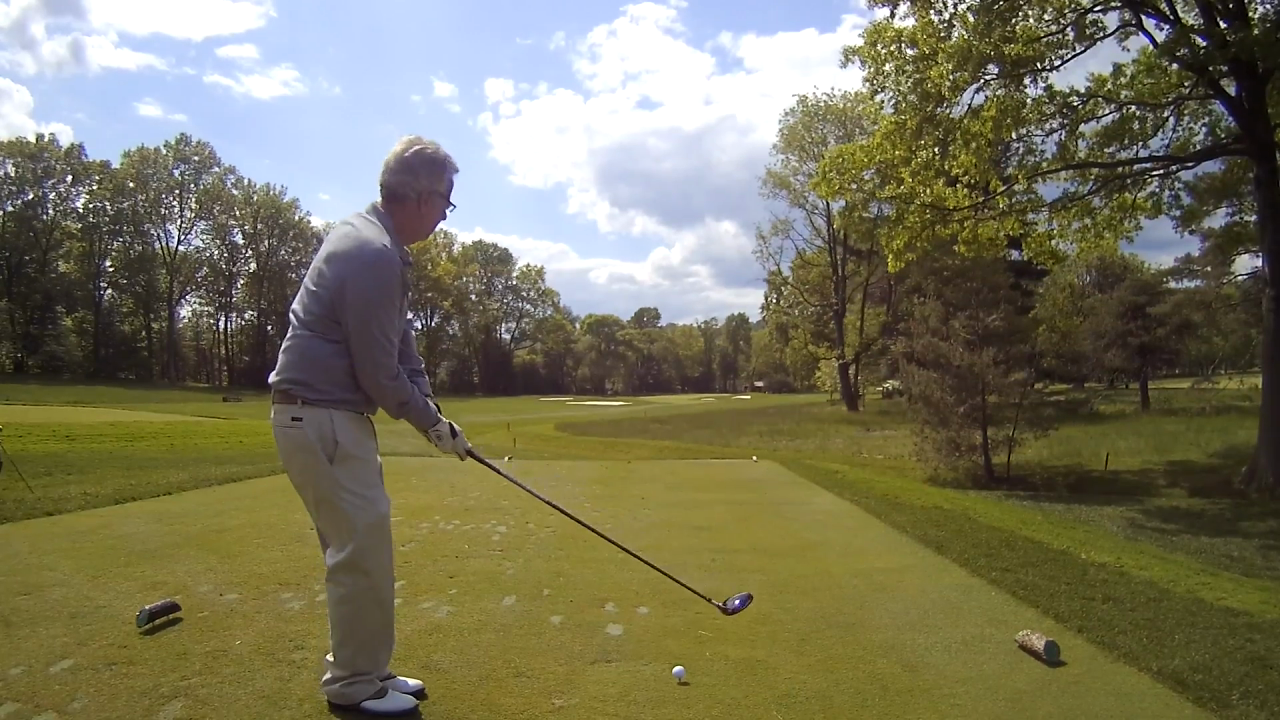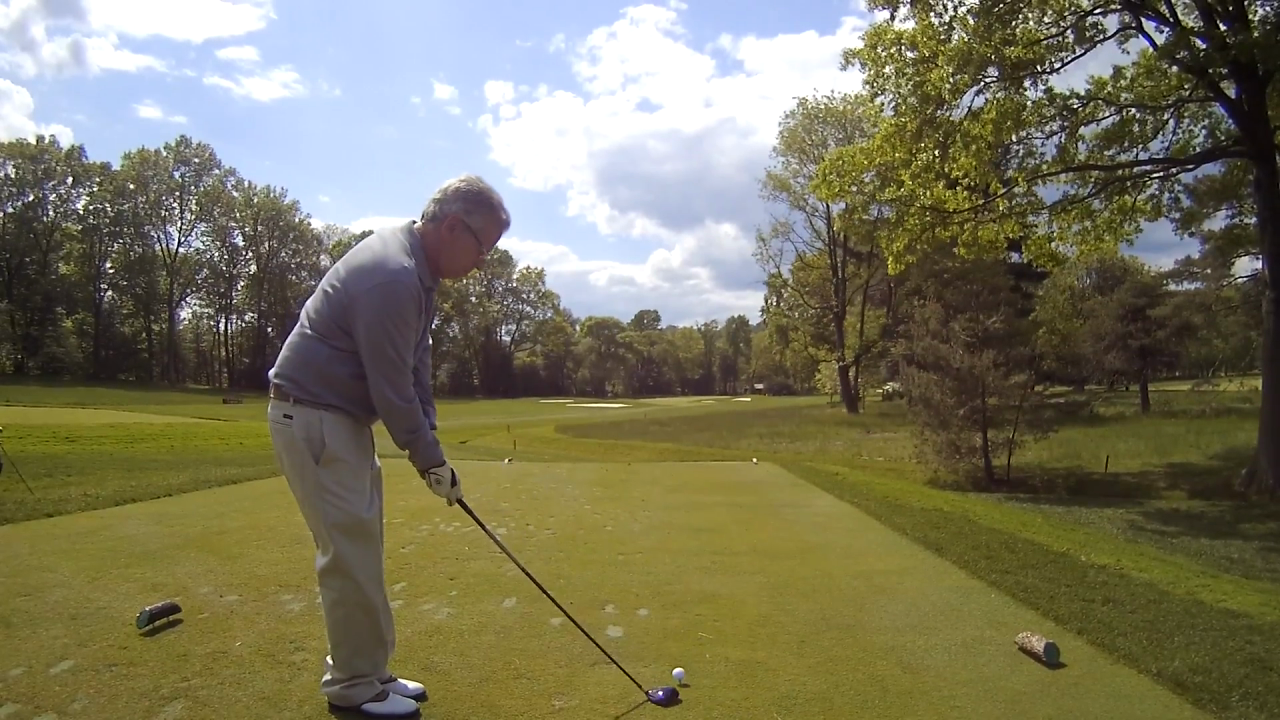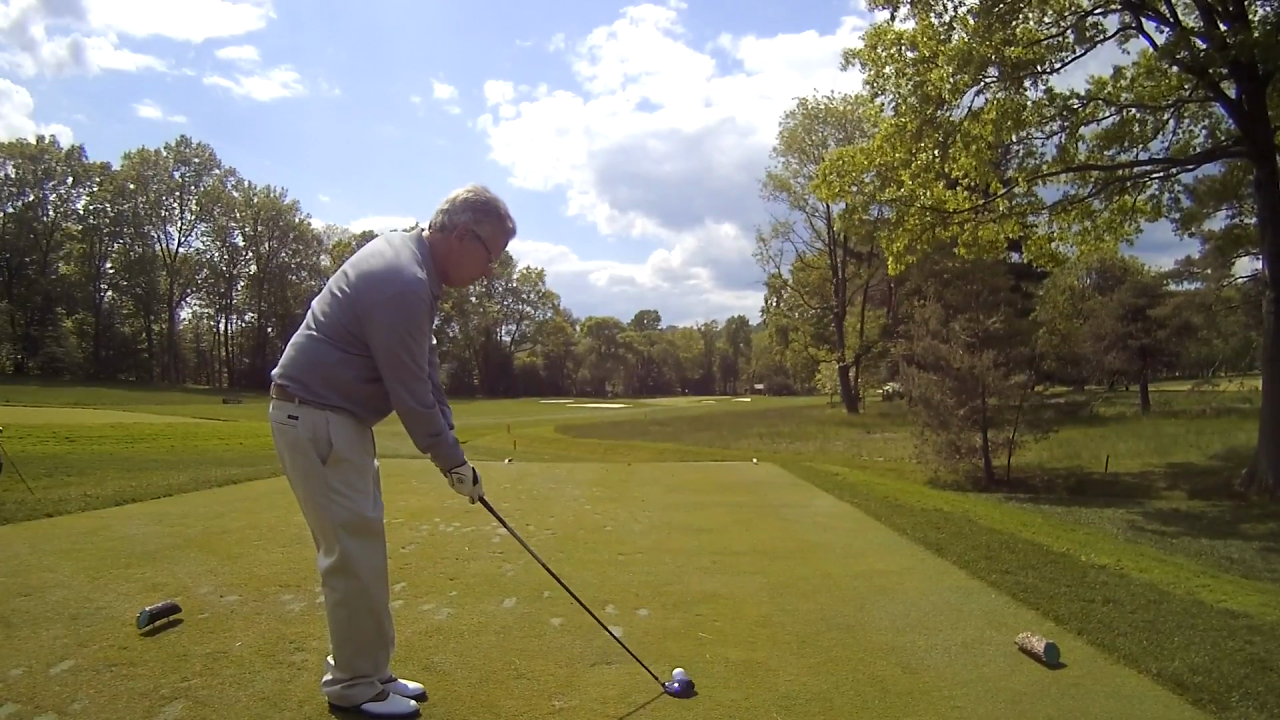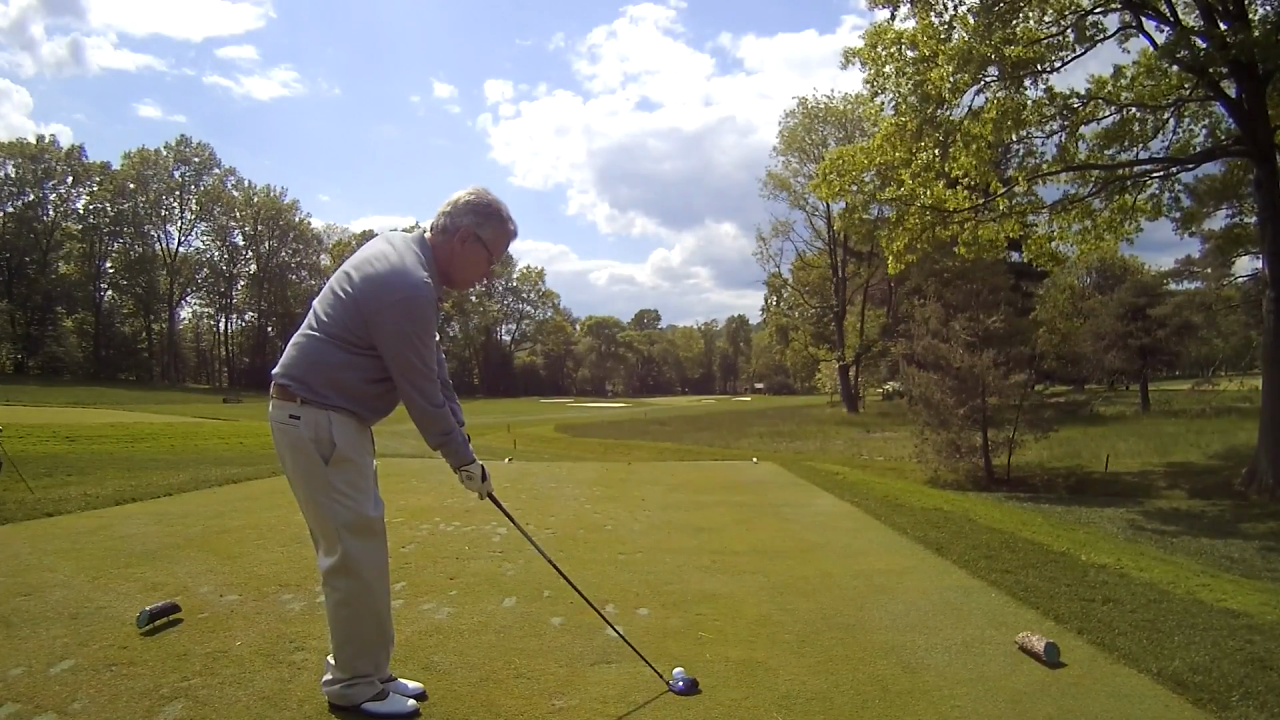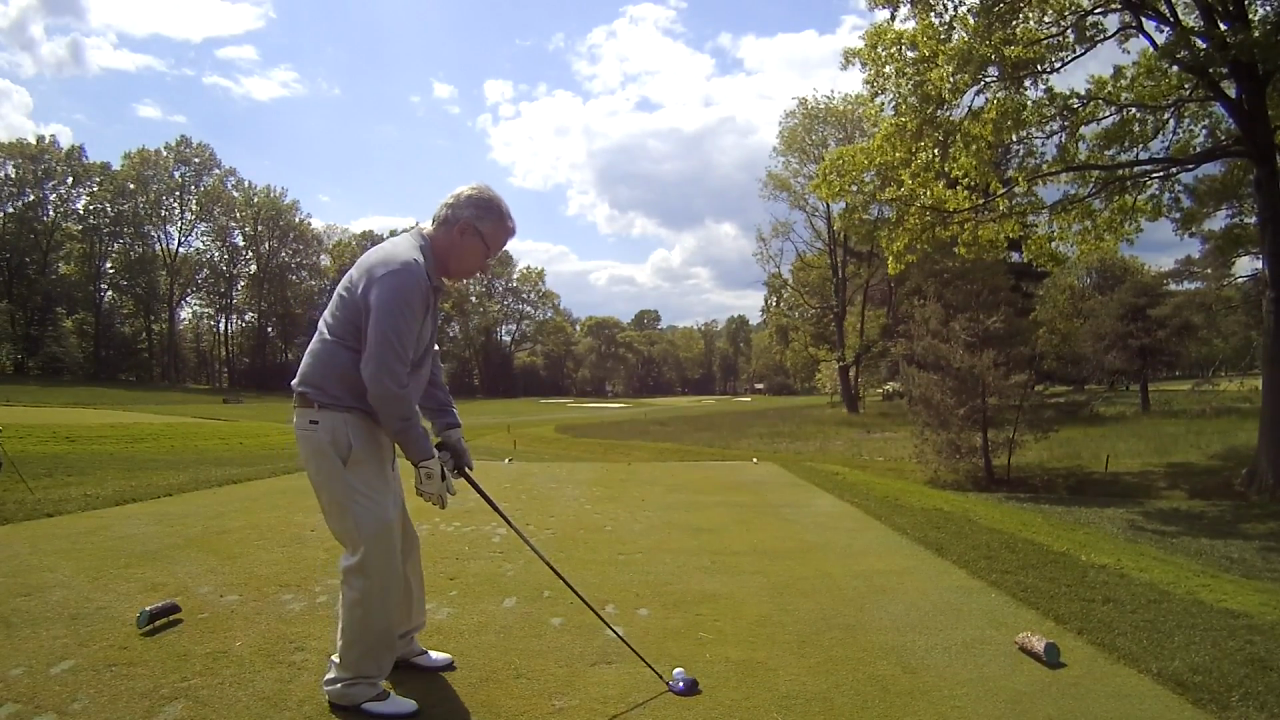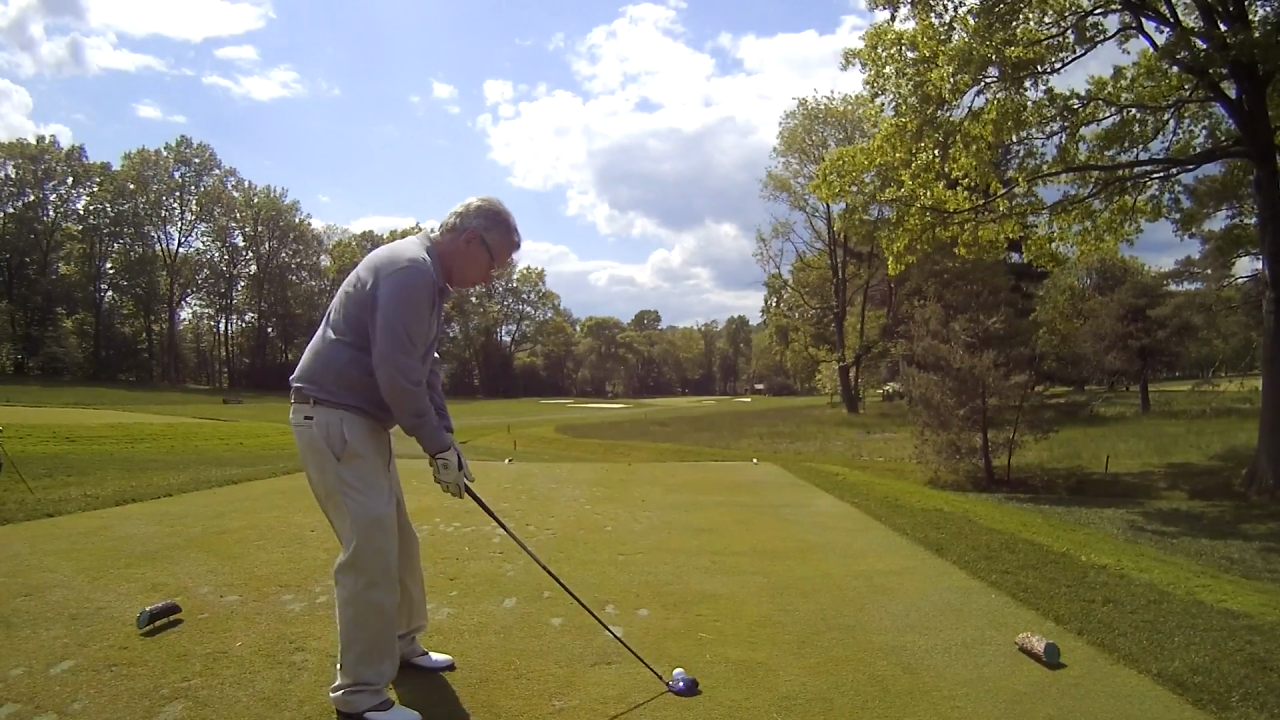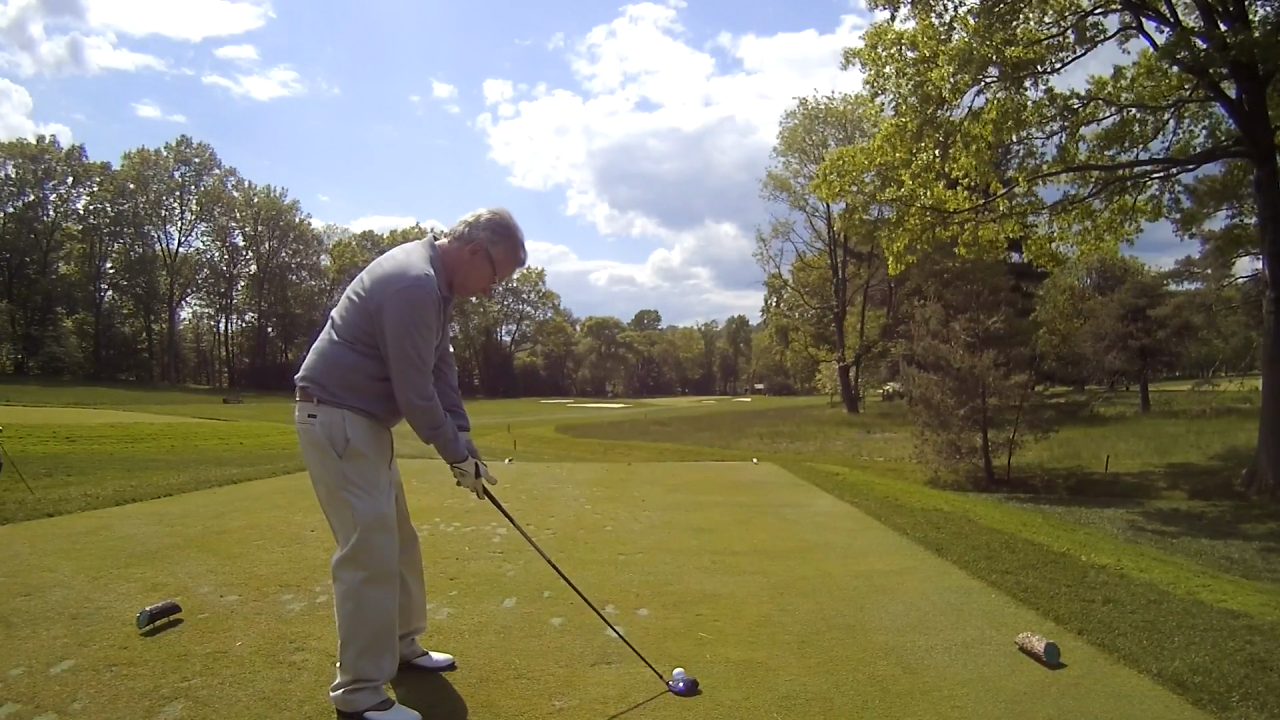
dt=0.7s
person 1, frame 1
left shoulder: (376, 244)
right shoulder: (373, 257)
left elbow: (399, 343)
right elbow: (380, 373)
left wrist: (430, 406)
right wrist: (426, 421)
left hip: (335, 414)
right hip: (318, 417)
left knee: (362, 543)
right knee: (362, 546)
left ankle: (364, 667)
person 1, frame 2
left shoulder: (413, 265)
right shoulder: (391, 277)
left elbow: (416, 365)
right elbow: (392, 389)
left wrist: (430, 441)
right wrist: (430, 461)
left hip: (340, 415)
right hip: (312, 416)
left knee: (361, 545)
right knee: (350, 550)
left ankle: (364, 670)
person 1, frame 3
left shoulder: (408, 254)
right shoulder: (402, 284)
left elbow: (425, 369)
right elbow: (410, 392)
left wrist: (451, 445)
right wrist: (452, 462)
left hip: (335, 414)
right hip: (315, 417)
left knee: (361, 545)
right knee: (353, 549)
left ankle: (365, 670)
person 1, frame 4
left shoulder: (405, 250)
right shoulder: (408, 287)
left elbow: (431, 365)
right elbow: (421, 392)
left wrist: (461, 436)
right wrist: (463, 459)
left hip: (330, 414)
right hip: (315, 416)
left knee: (360, 544)
right knee: (354, 549)
left ankle: (365, 669)
person 1, frame 5
left shoulder: (422, 271)
right shoulder: (402, 271)
left elbow: (424, 361)
right elbow: (383, 376)
left wrist: (448, 427)
right wrist: (422, 455)
left hip: (365, 423)
right hip: (336, 421)
left knee: (397, 540)
right knee: (373, 548)
left ankle: (398, 643)
person 1, frame 6
left shoulder: (428, 276)
right shoulder: (409, 270)
left elbow: (423, 365)
right elbow: (396, 374)
left wrist: (444, 435)
right wrist: (438, 447)
left hip: (361, 419)
right hip: (333, 417)
left knee: (397, 538)
right knee: (370, 547)
left ankle: (400, 642)
person 1, frame 7
left shoulder: (432, 277)
right shoulder: (413, 284)
left elbow: (440, 363)
right elbow: (414, 389)
left wrist: (461, 433)
right wrist: (456, 456)
left hip: (364, 418)
right hip: (336, 417)
left knee: (397, 538)
right knee: (368, 547)
left ankle: (400, 644)
